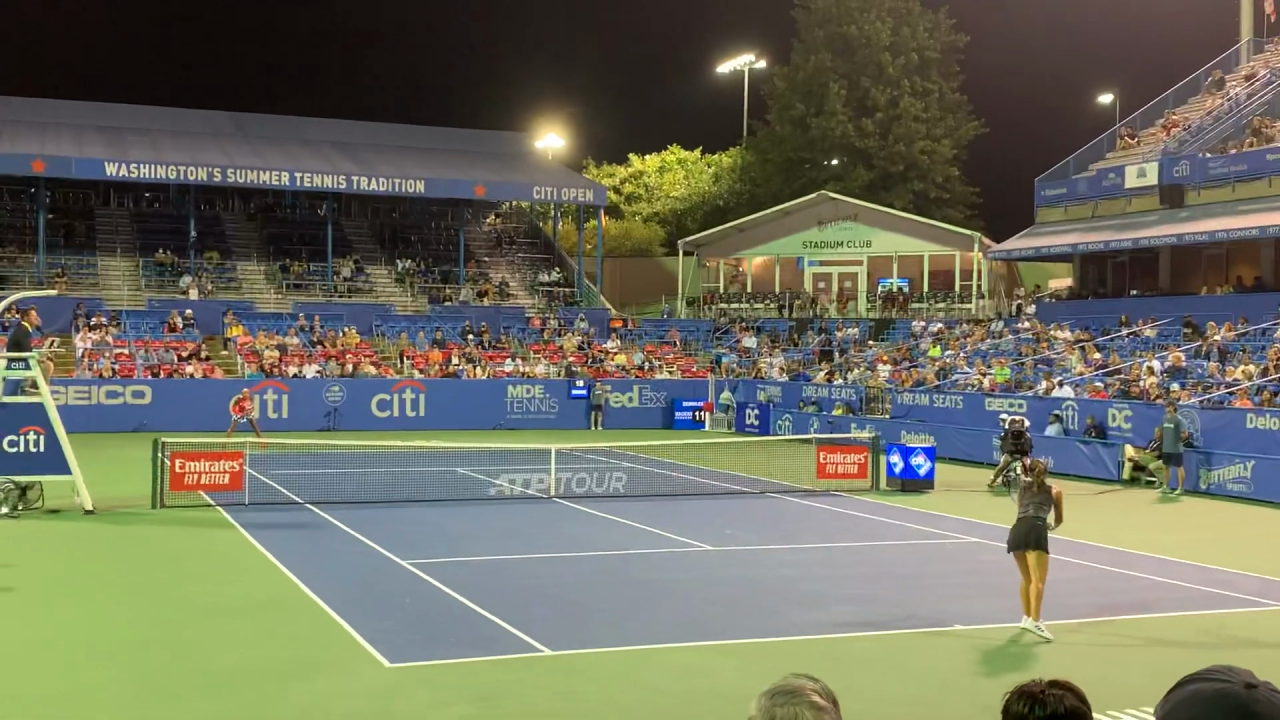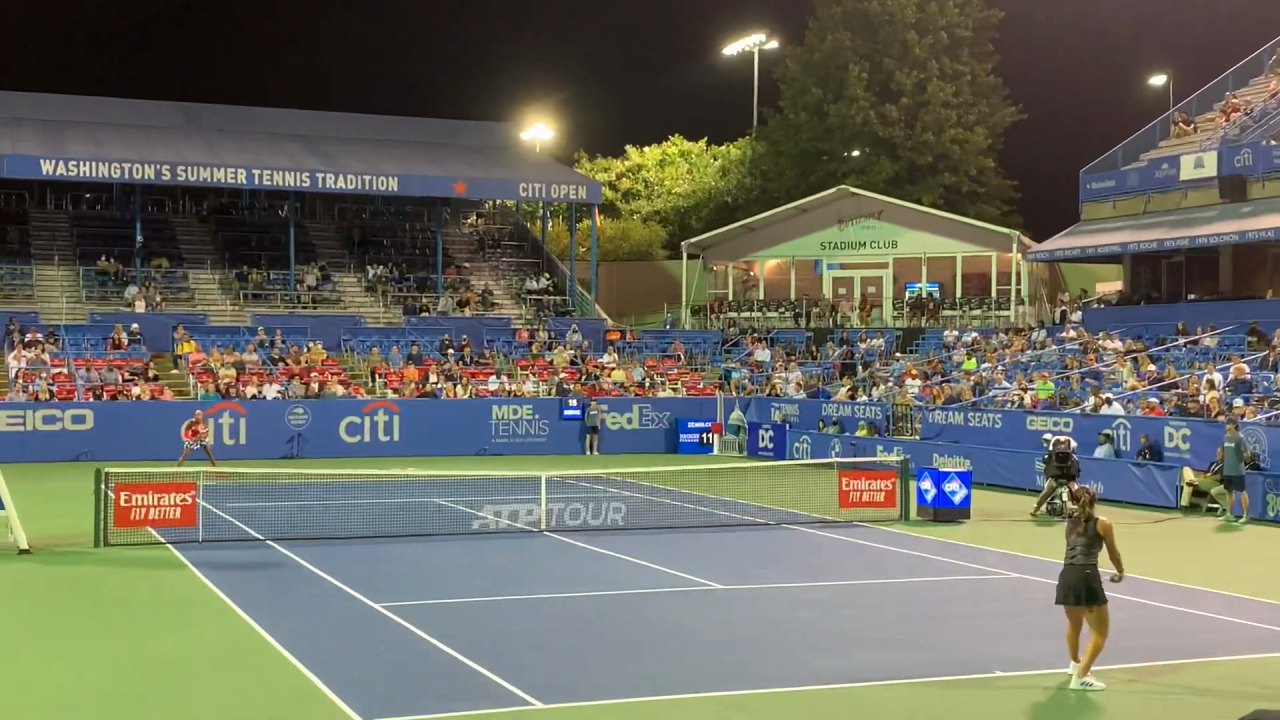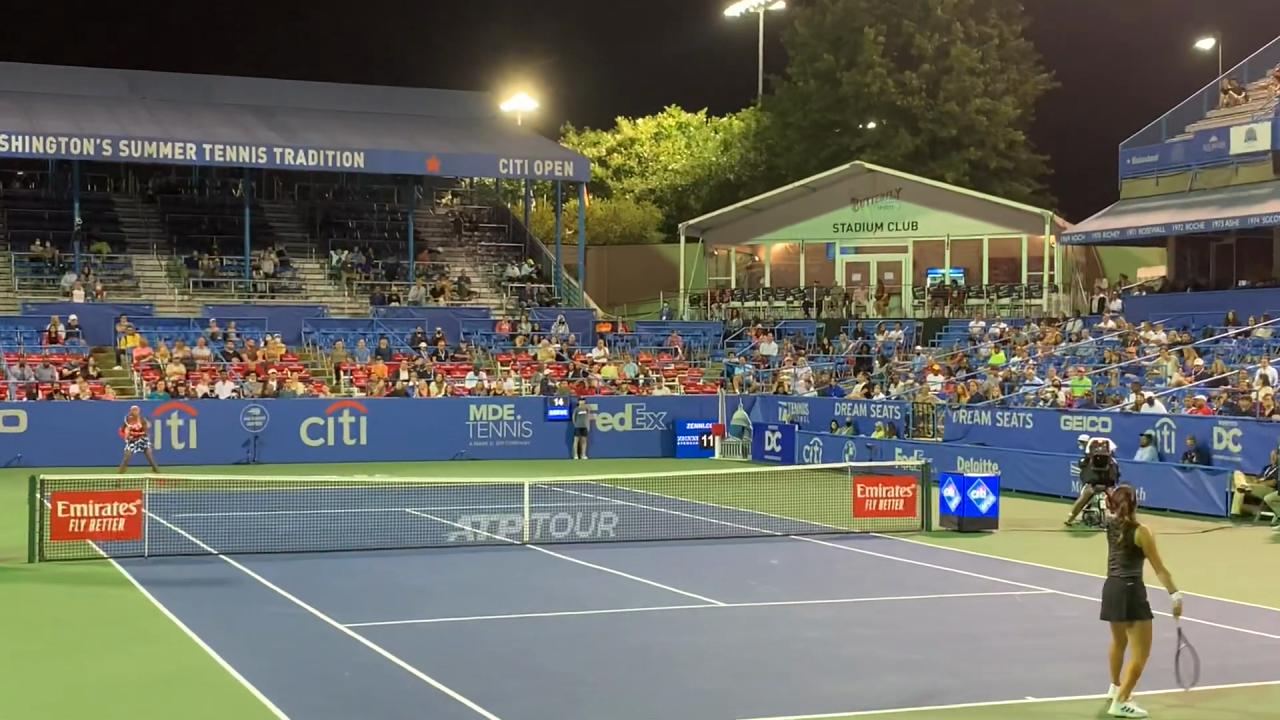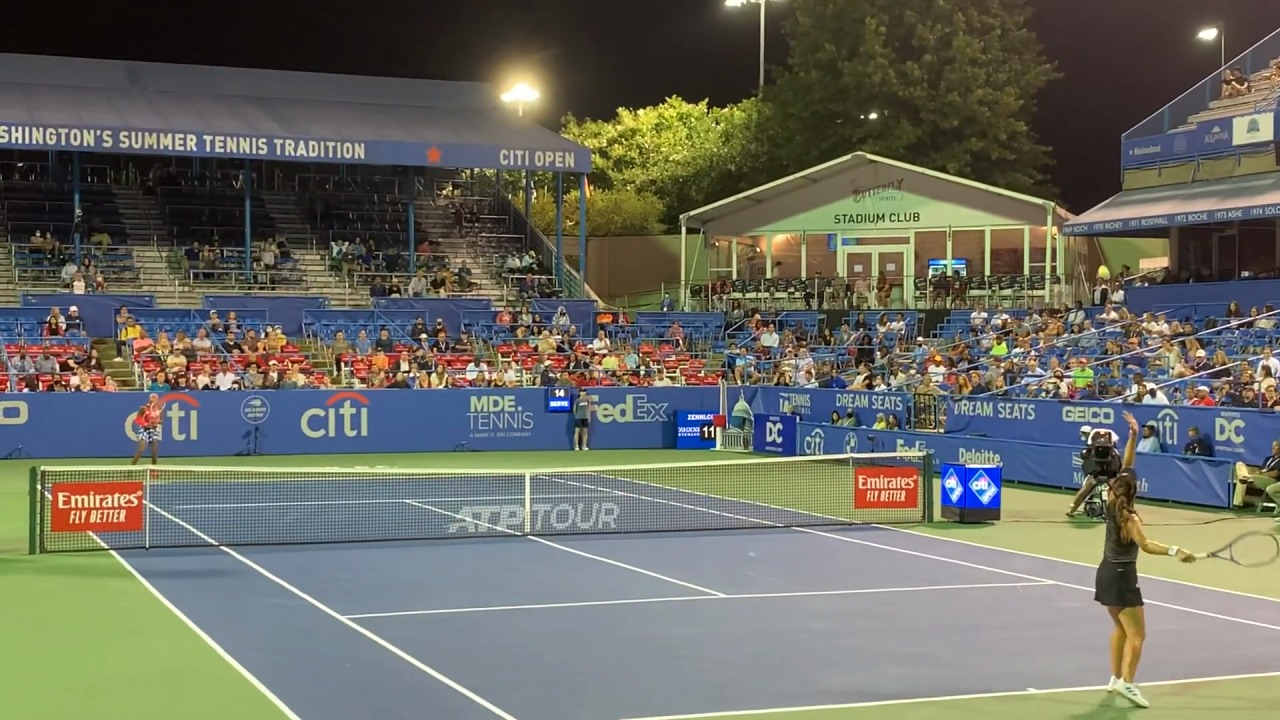
dt=0.5s
person 1, frame 1
left shoulder: (1023, 488)
right shoulder: (1054, 491)
right elbow: (1059, 519)
right wrist: (1052, 525)
left hip: (1017, 531)
right hip: (1035, 531)
left knee: (1026, 579)
right knee: (1038, 580)
left ankle: (1027, 617)
right ankle: (1034, 621)
person 1, frame 2
left shoulder: (1070, 523)
right shoulder: (1102, 524)
right elbow: (1114, 555)
right wrist: (1120, 573)
left hip: (1066, 577)
right hip: (1087, 578)
left knee: (1074, 624)
right knee: (1100, 633)
left ankle: (1075, 664)
right ankle: (1080, 676)
person 1, frame 3
left shoulder: (1112, 525)
right shoulder: (1140, 532)
right elbow: (1159, 568)
right wrist: (1175, 596)
left hip: (1110, 589)
right hip: (1131, 592)
left knee: (1119, 642)
right knee: (1140, 652)
left ankle: (1115, 687)
person 1, frame 4
left shoulder: (1111, 505)
right shoulder: (1130, 519)
left elbow: (1126, 467)
right elbow: (1146, 545)
right wrist: (1175, 551)
left hip: (1105, 574)
right hip: (1122, 577)
left knee: (1120, 629)
right knee: (1136, 635)
left ankle: (1115, 679)
right ankle: (1126, 682)
